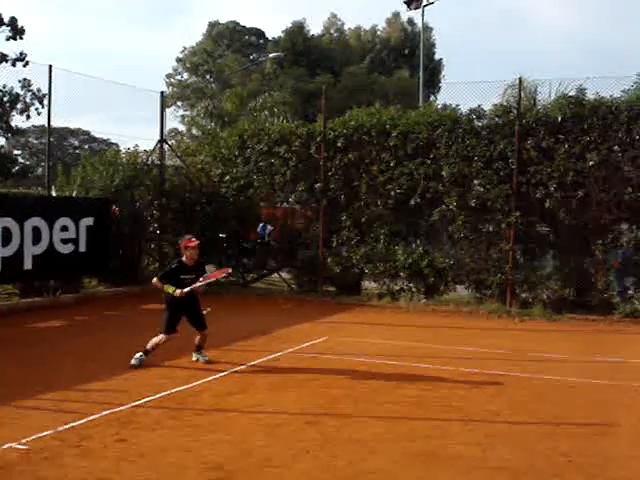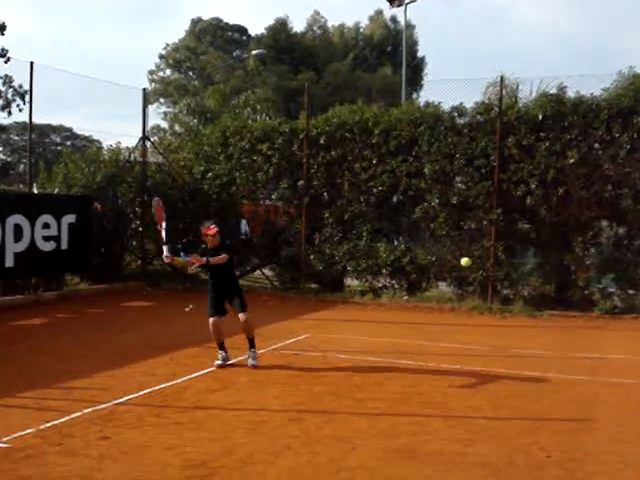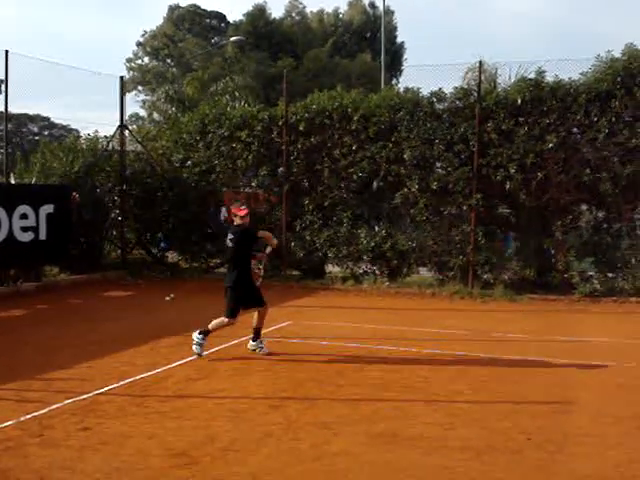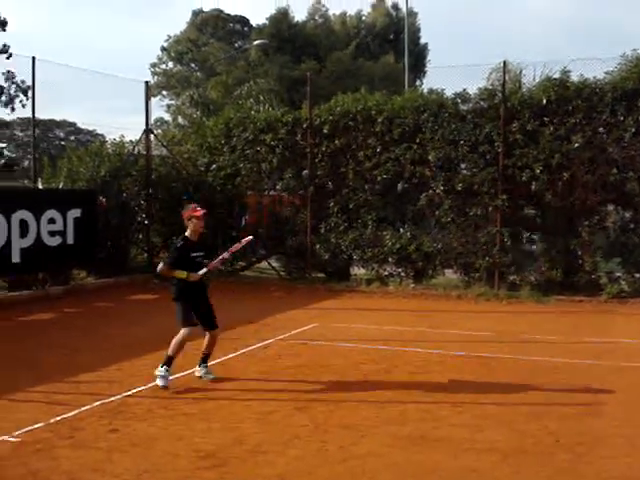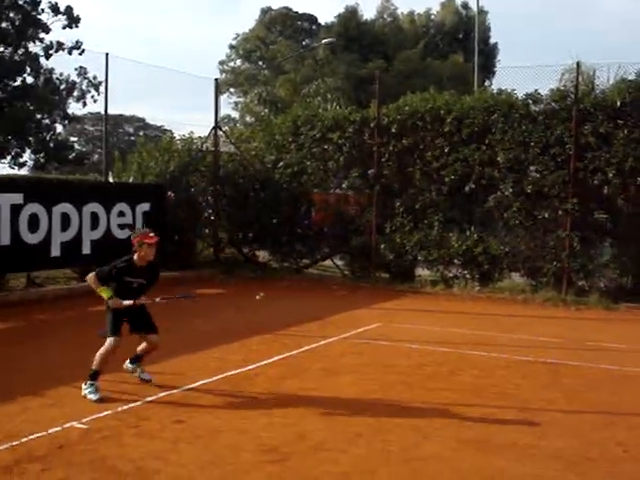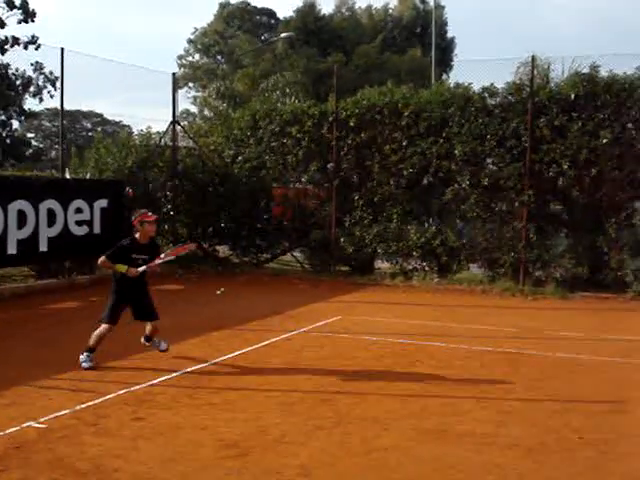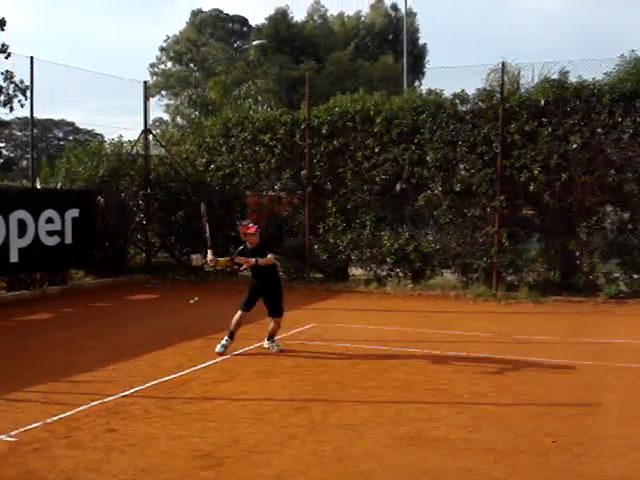
dt=0.7s
person 1, frame 1
left shoulder: (200, 266)
right shoulder: (175, 267)
right elbow: (155, 281)
right wrist: (173, 290)
left hip: (191, 302)
right hip: (175, 303)
left knee: (203, 332)
right knee: (165, 336)
left ankle: (198, 352)
right ankle: (143, 354)
person 1, frame 2
left shoulder: (225, 247)
right shoulder: (203, 250)
left elbow: (223, 259)
left wrist: (205, 260)
left hip: (232, 287)
right hip: (215, 290)
left knee: (244, 318)
right knee: (213, 322)
left ankle: (252, 351)
right ankle: (223, 353)
person 1, frame 3
left shoulder: (238, 232)
right shoulder: (242, 231)
right elbow: (265, 234)
left wrist: (254, 256)
right wrist: (272, 241)
left hip: (246, 279)
right hip: (235, 282)
left knee: (262, 308)
right knee: (229, 320)
left ankle: (255, 341)
right ankle: (201, 335)
person 1, frame 4
left shoulder: (201, 243)
right shoulder: (180, 246)
right elbow: (162, 269)
right wrist: (185, 275)
left hip: (201, 295)
right hip: (184, 295)
left knee: (213, 332)
right knee: (188, 331)
left ankle: (202, 366)
right ankle: (164, 368)
person 1, frame 5
left shoulder: (153, 268)
right shoulder: (121, 267)
right elbow: (91, 278)
left wrist: (143, 298)
right wrist: (108, 296)
left hip: (136, 306)
right hip: (117, 306)
left knee: (153, 340)
right knee: (113, 342)
left ankle: (133, 363)
right ankle: (90, 383)
person 1, frame 6
left shoulder: (153, 245)
right shoulder: (126, 246)
right elbow: (101, 262)
right wrist: (123, 269)
left hip: (140, 289)
right hip: (122, 289)
left knee: (154, 323)
right knee: (107, 326)
left ankle: (149, 339)
right ankle: (87, 354)
person 1, frame 7
left shoulder: (265, 245)
right shoulder: (243, 251)
left elbow: (271, 259)
left wrist: (254, 261)
right wrist: (213, 259)
left hip: (272, 285)
right hip: (256, 284)
left knee: (277, 320)
right knee: (241, 314)
left ankle: (269, 341)
right ankle: (228, 339)
